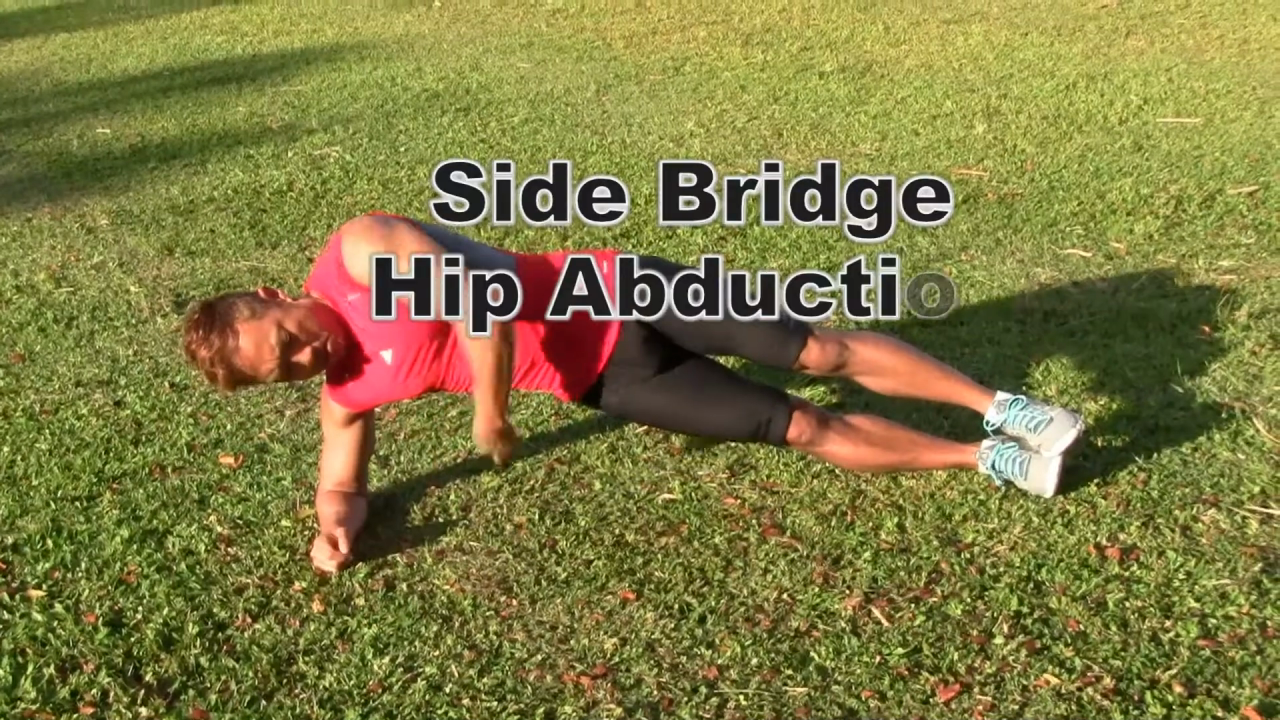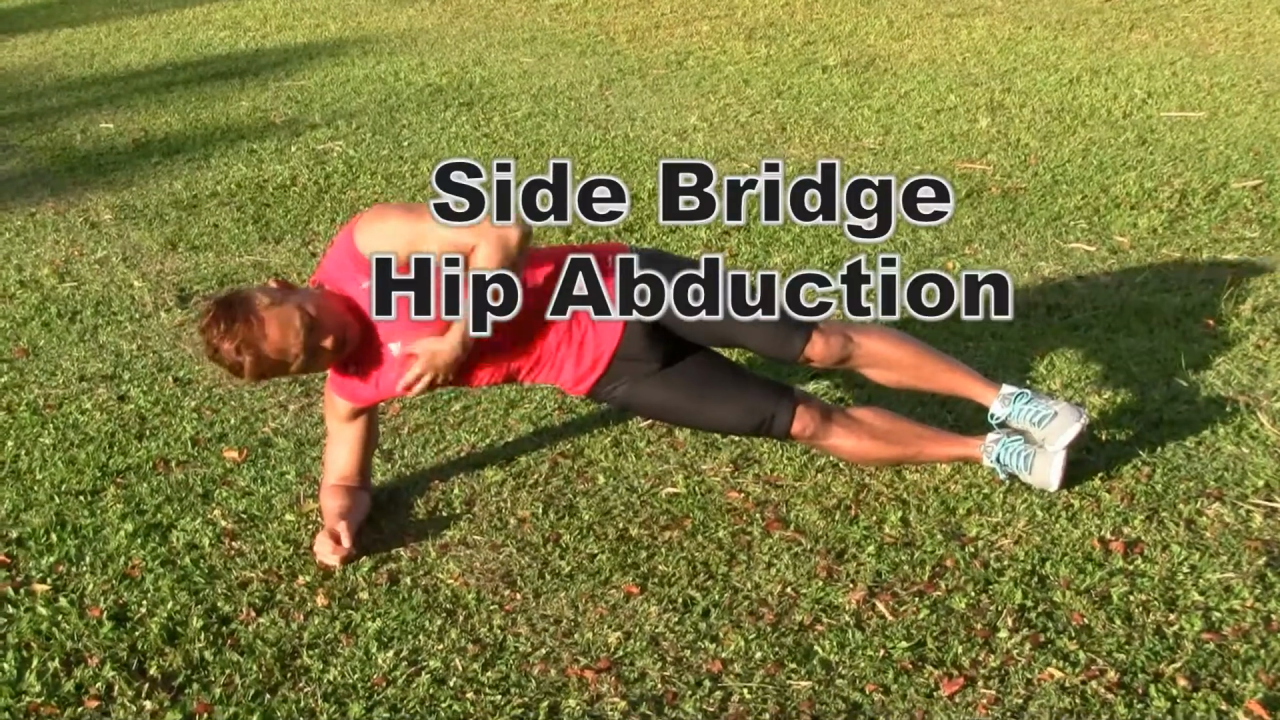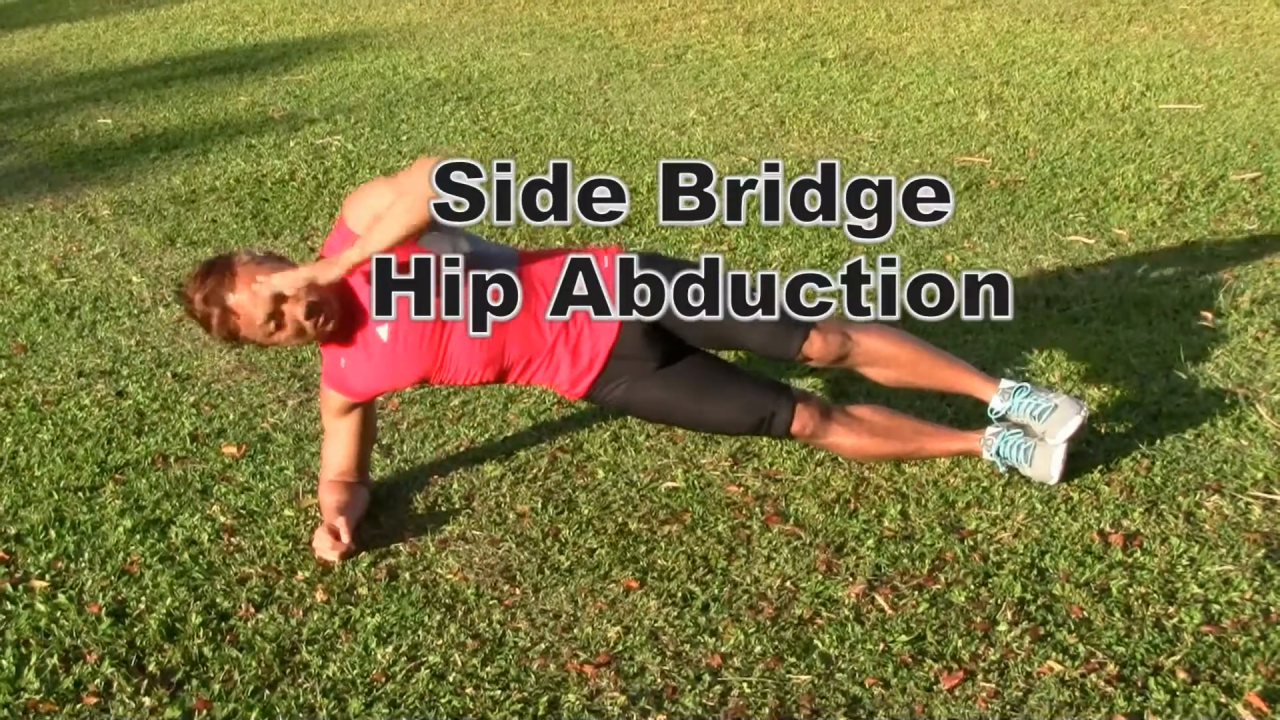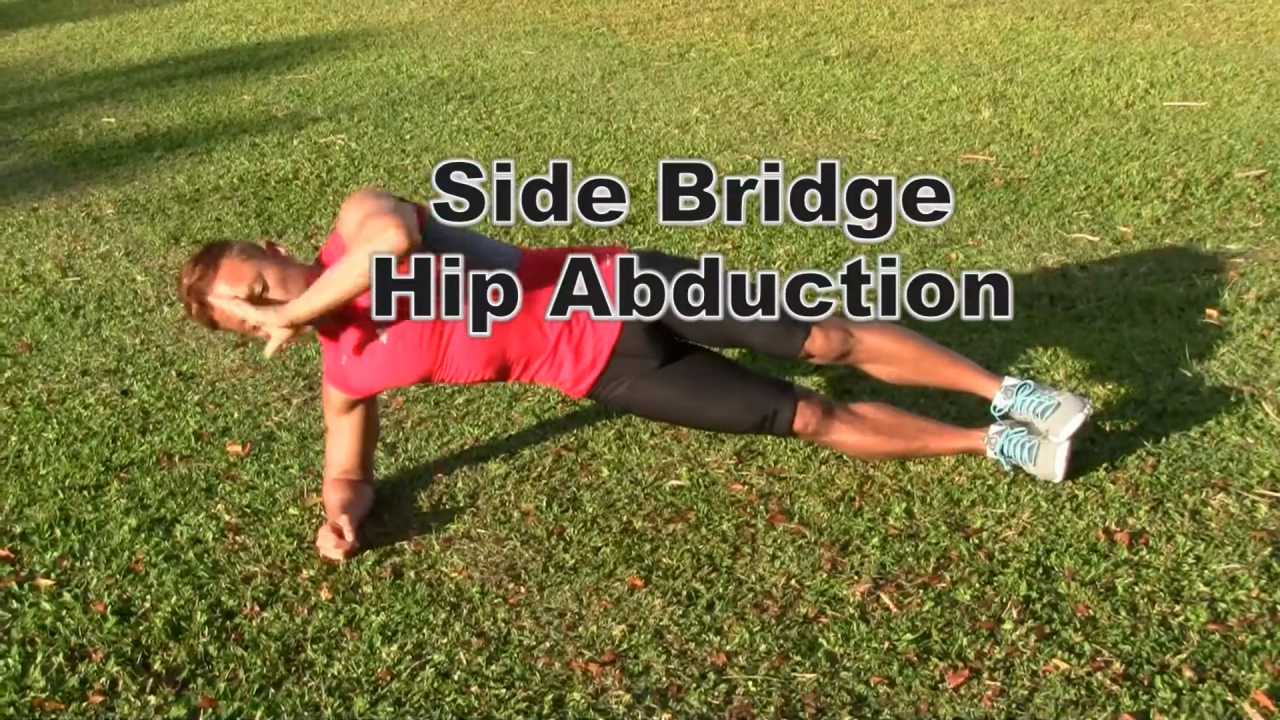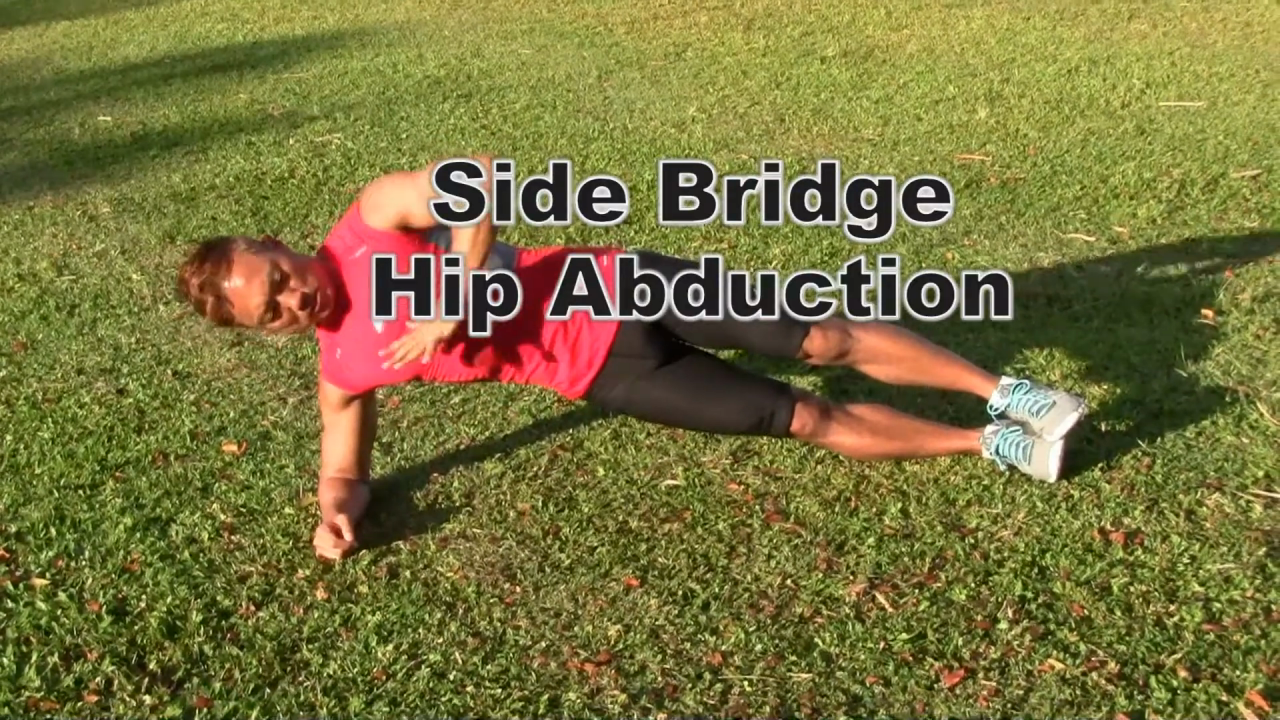
dt=0.3s
person 1, frame 1
left shoulder: (358, 248)
right shoulder: (343, 389)
left elbow: (472, 310)
right elbow: (341, 483)
left wrist: (489, 420)
right wrist: (335, 527)
left hip: (616, 298)
right hip: (602, 384)
left knee: (820, 349)
right knee: (805, 429)
left ankle: (997, 405)
right ankle: (985, 459)
person 1, frame 2
left shoulder: (365, 243)
right shoulder: (350, 389)
left elbow: (507, 230)
right elbow: (344, 478)
left wrist: (459, 336)
right wrist: (336, 524)
left hip: (619, 289)
right hip: (604, 376)
left knee: (822, 340)
right knee: (807, 425)
left ankle: (1005, 402)
right ankle: (989, 456)
person 1, frame 3
left shoulder: (359, 222)
right shoulder: (347, 374)
left elbow: (441, 176)
right elbow: (343, 469)
left wrist: (334, 263)
right wrist: (336, 515)
left hip: (616, 292)
right hip: (604, 373)
left knee: (824, 340)
right knee: (808, 422)
left ankle: (1002, 394)
right ankle: (988, 446)
person 1, frame 4
left shoulder: (357, 222)
right shoulder: (346, 374)
left elbow: (399, 231)
right elbow: (349, 470)
left wrist: (295, 303)
right wrist: (340, 513)
left hip: (621, 286)
right hip: (607, 374)
left knee: (827, 338)
right knee: (811, 419)
left ankle: (1009, 393)
right ankle: (991, 445)
person 1, frame 5
left shoulder: (373, 215)
right shoulder: (344, 372)
left elbow: (476, 183)
right elbow: (345, 469)
left wrist: (451, 305)
right wrist: (336, 514)
left hip: (617, 288)
right hip: (604, 375)
left knee: (824, 337)
right knee: (807, 419)
left ankle: (1001, 392)
right ankle: (987, 442)
